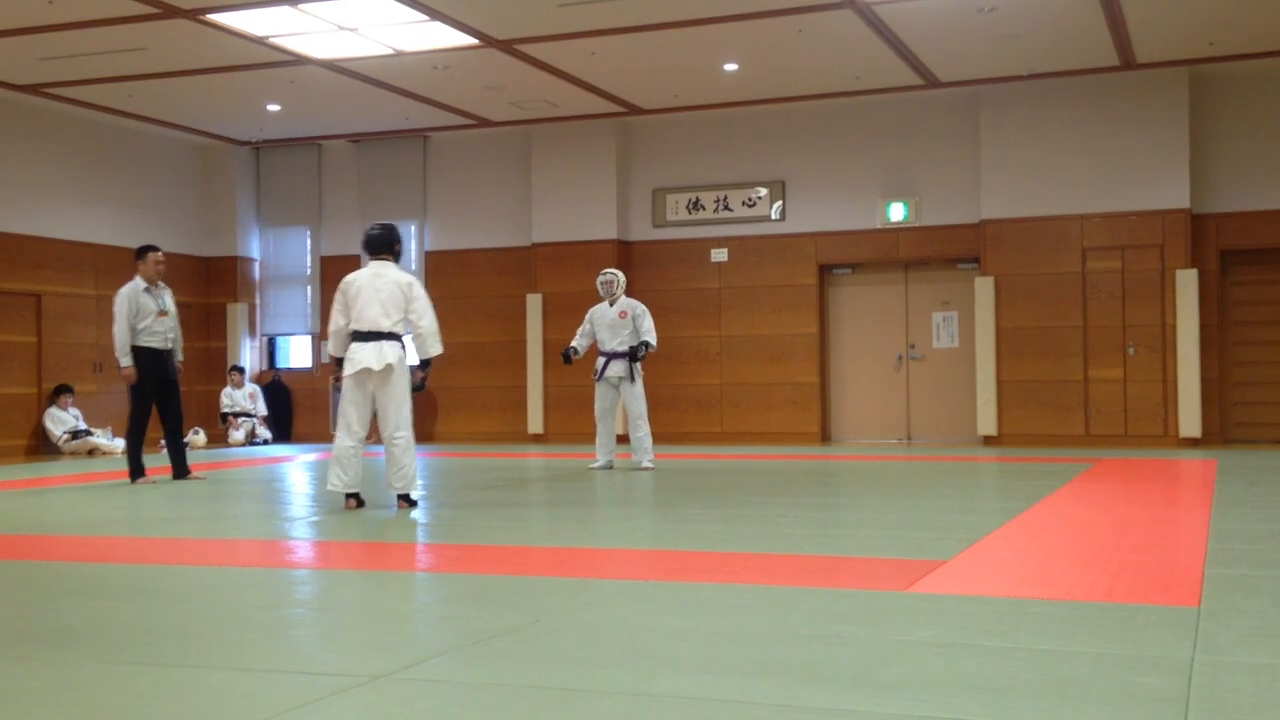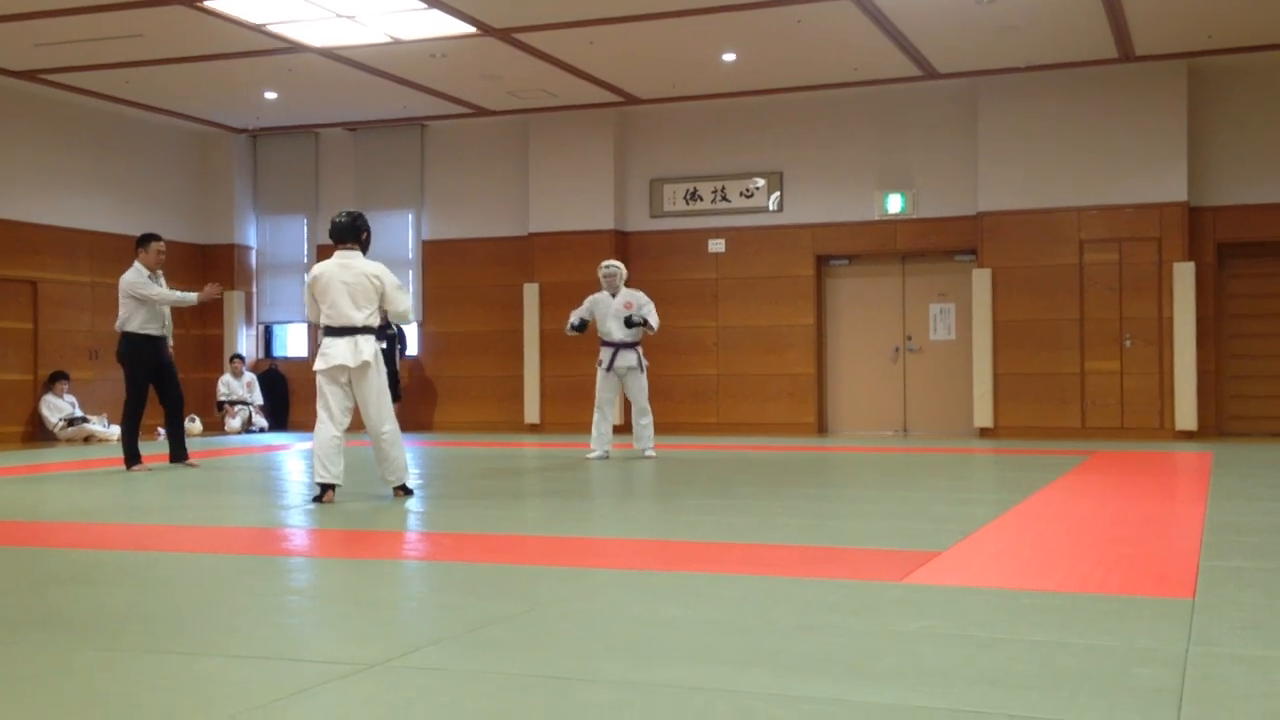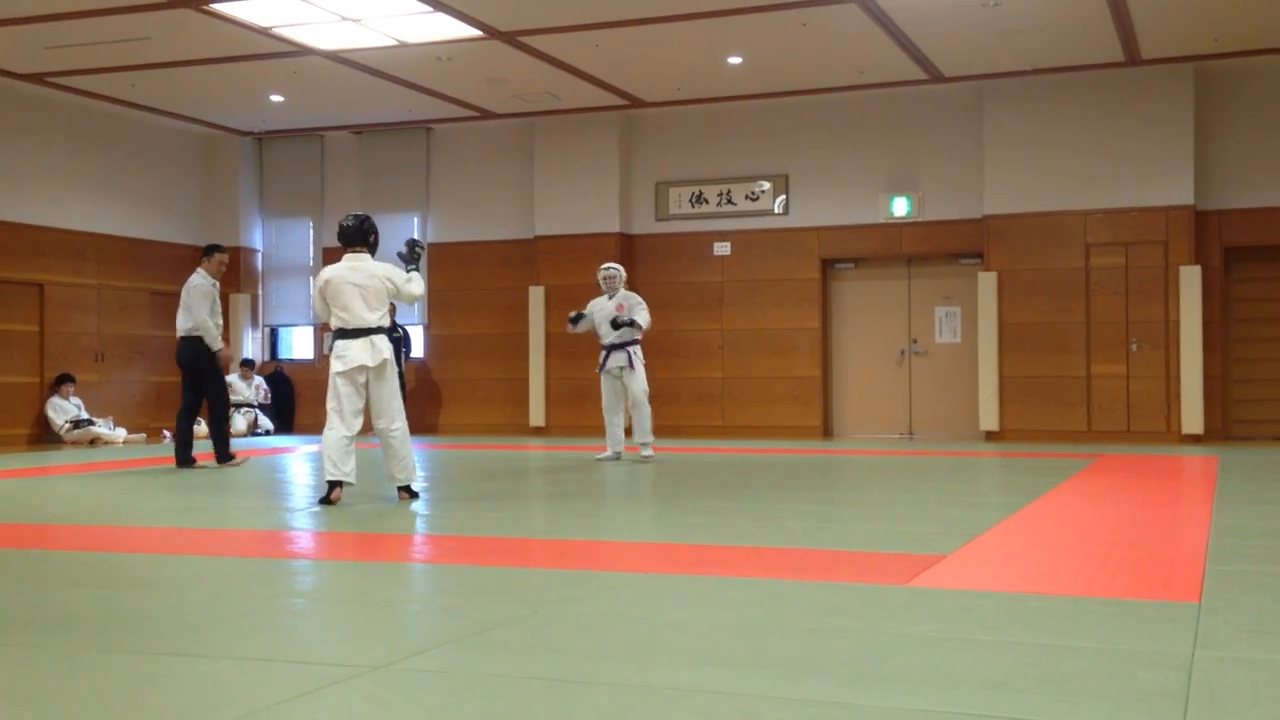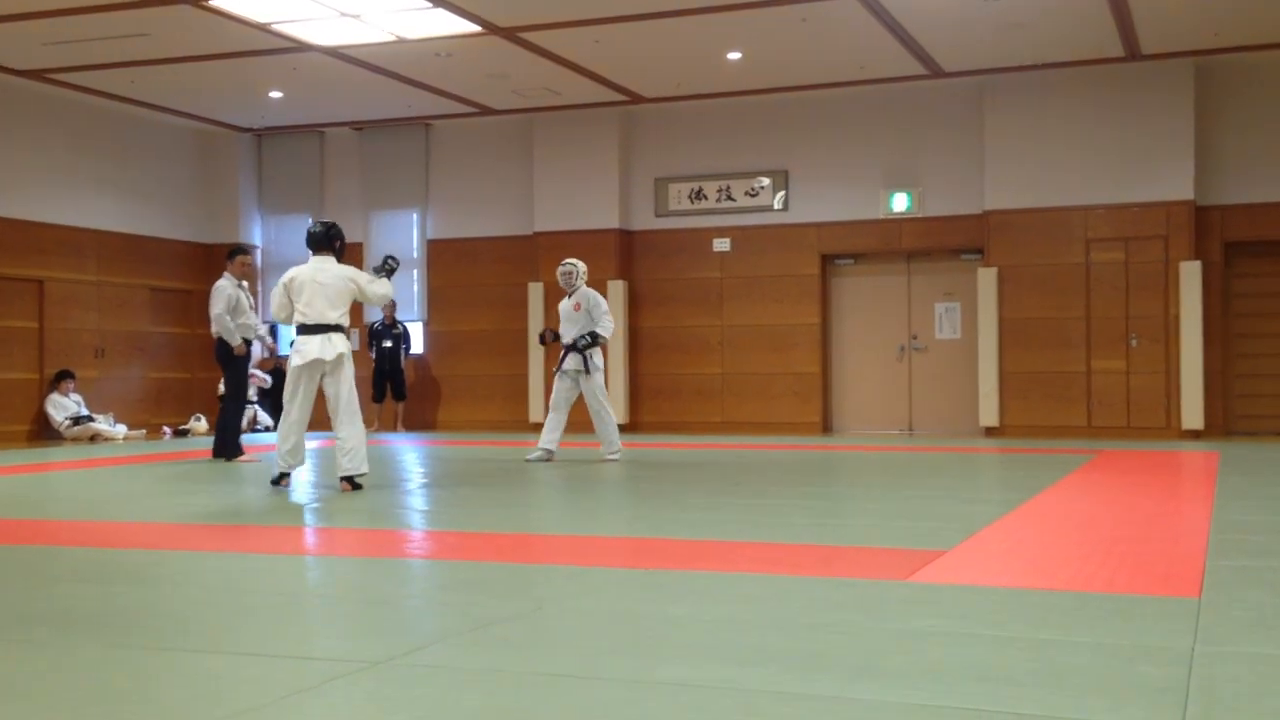
dt=1s
person 1, frame 1
left shoulder: (350, 281)
right shoulder: (407, 281)
left elbow: (337, 326)
right elbow: (424, 325)
left wrist: (339, 363)
right wrist: (424, 364)
left hip: (357, 355)
right hip: (391, 355)
left knee: (349, 428)
right knee: (397, 429)
left ankle: (351, 493)
right ankle: (402, 494)
person 1, frame 2
left shoulder: (318, 272)
right shoulder: (376, 271)
left elbow: (313, 314)
right elbow: (402, 309)
right wrist: (376, 310)
left hip: (331, 349)
right hip: (365, 348)
left knee: (329, 420)
right knee: (382, 420)
left ankle: (327, 486)
right ankle: (398, 483)
person 1, frame 3
left shoulder: (328, 274)
right shoulder: (385, 271)
left elbow: (322, 314)
right elbow: (414, 292)
right wrist: (413, 266)
left hip: (345, 350)
right hip: (378, 348)
left knee: (340, 422)
right knee: (391, 420)
left ankle: (335, 484)
right ankle: (404, 484)
person 1, frame 4
left shoulder: (293, 274)
right shoulder: (348, 274)
left elbow: (280, 313)
right elbow: (382, 295)
right wrist: (385, 275)
left hip: (305, 345)
right hip: (336, 345)
left knee: (295, 412)
right knee: (346, 414)
left ankle: (284, 471)
right ankle: (349, 475)
person 2, frame 1
left shoulder: (165, 292)
right shoulder: (129, 293)
left elbow: (174, 327)
right elbow: (122, 330)
left wrist: (178, 357)
right wrist: (126, 363)
left hip: (164, 359)
right hip: (142, 359)
left knee: (174, 416)
right knee: (139, 417)
left ankle: (181, 468)
right ankle: (137, 472)
person 2, frame 2
left shoulder: (158, 277)
right shoulder: (131, 279)
right elbow: (164, 297)
left wrist: (168, 343)
right wrist: (199, 297)
left hip: (156, 345)
right hip: (136, 346)
left knee: (174, 399)
right knee: (135, 403)
left ankle: (179, 453)
right ankle: (132, 459)
person 2, frame 3
left shoulder: (203, 283)
right shoulder: (201, 284)
right elbow: (202, 319)
left wrist: (217, 347)
right wrist: (219, 347)
left hip: (190, 348)
right hip: (198, 348)
left knee: (190, 403)
right knee: (218, 402)
left ankle: (184, 457)
right ankle: (224, 455)
person 2, frame 4
left shoulder: (242, 288)
right shoulder: (224, 286)
left elbow: (252, 320)
right elbow: (219, 317)
left wrist: (266, 340)
right wrist: (236, 342)
left hip: (241, 348)
right hip: (231, 349)
left knee: (233, 398)
right knee: (236, 398)
left ankle: (221, 448)
right ankle: (233, 451)
person 3, frame 1
left shoulder: (635, 307)
right shoulder: (595, 311)
left elbow: (649, 332)
right elbow: (584, 336)
left wrist: (642, 347)
right wrist: (572, 351)
left hip: (627, 365)
right hip: (604, 366)
left knee: (637, 413)
right knee: (603, 414)
left ankle: (645, 458)
right ankle: (605, 458)
person 3, frame 2
left shoulder: (637, 297)
right shoulder: (594, 300)
left elbow: (653, 320)
right elbow: (575, 318)
left wrist: (641, 321)
right wrist: (576, 325)
left hip: (632, 355)
right hip: (608, 355)
left knee: (640, 402)
right knee: (603, 402)
left ankle: (646, 446)
right ankle: (601, 448)
person 3, frame 3
left shoulder: (632, 298)
right shoulder: (596, 304)
left elbow: (643, 319)
right elbow: (579, 325)
left wrist: (628, 322)
right wrist: (574, 319)
left hip: (630, 355)
right hip: (608, 357)
left knee: (638, 397)
right knee: (611, 405)
left ankle: (645, 443)
right ankle: (615, 449)
person 3, frame 4
left shoulder: (591, 296)
right shoulder: (564, 303)
left elbow: (606, 323)
left wrist: (589, 338)
right wrist: (552, 336)
left hip: (588, 357)
right hip: (568, 358)
left knee: (598, 404)
right knee: (557, 404)
left ankle: (613, 449)
right ankle: (546, 449)
